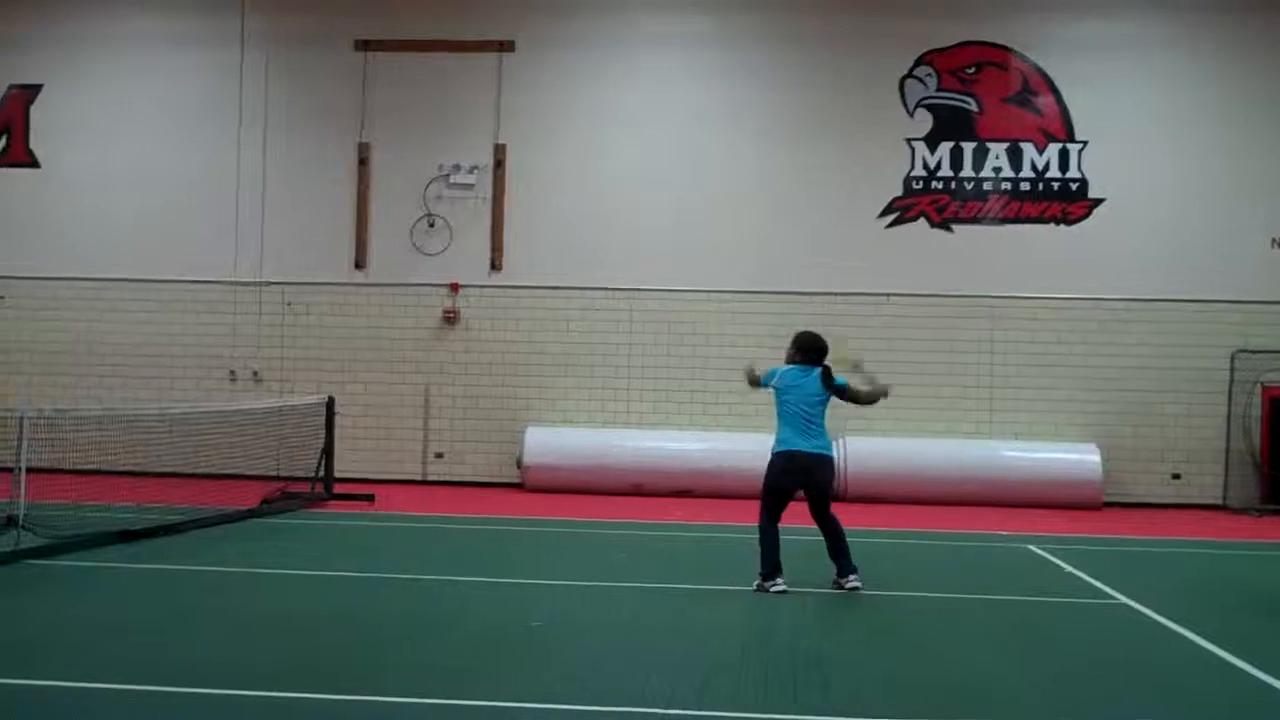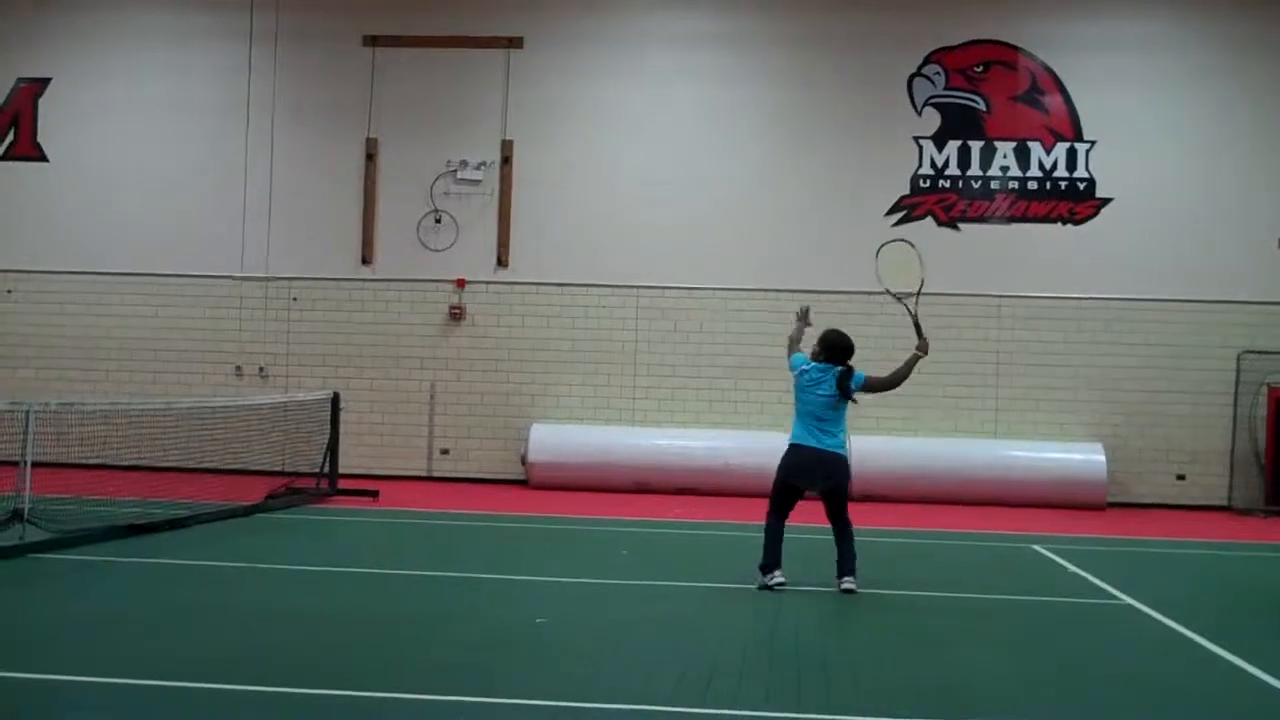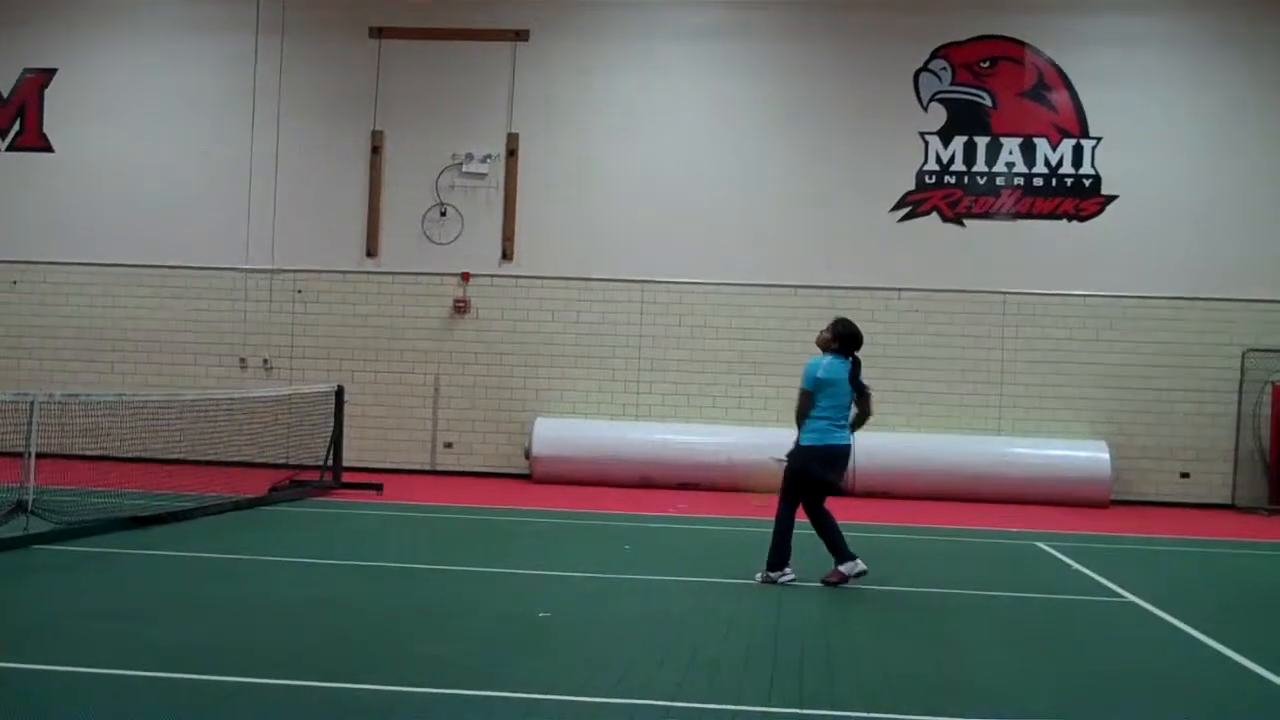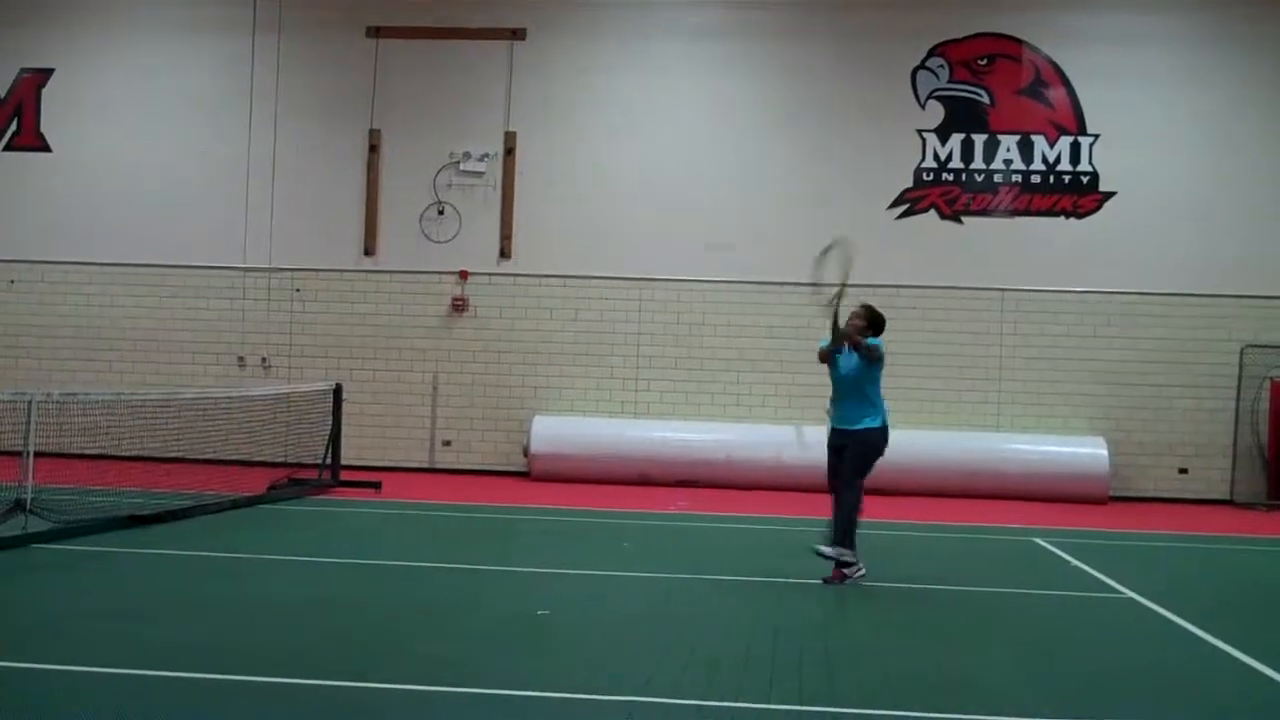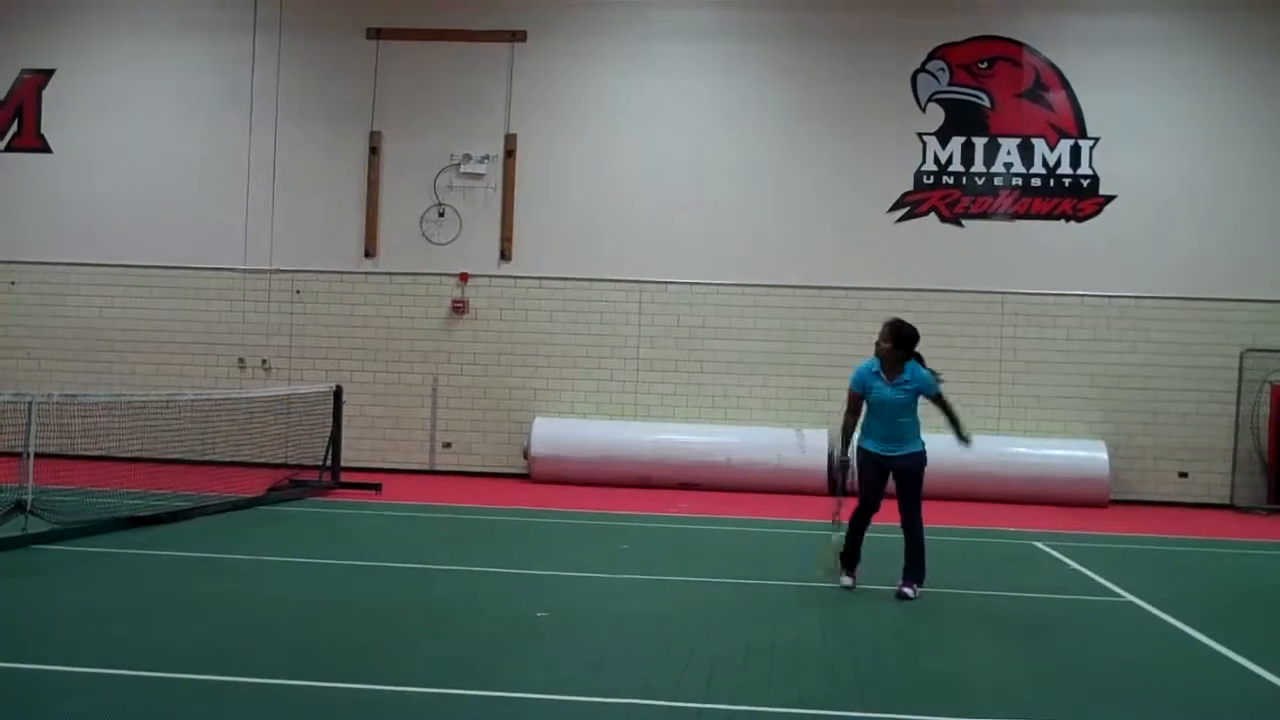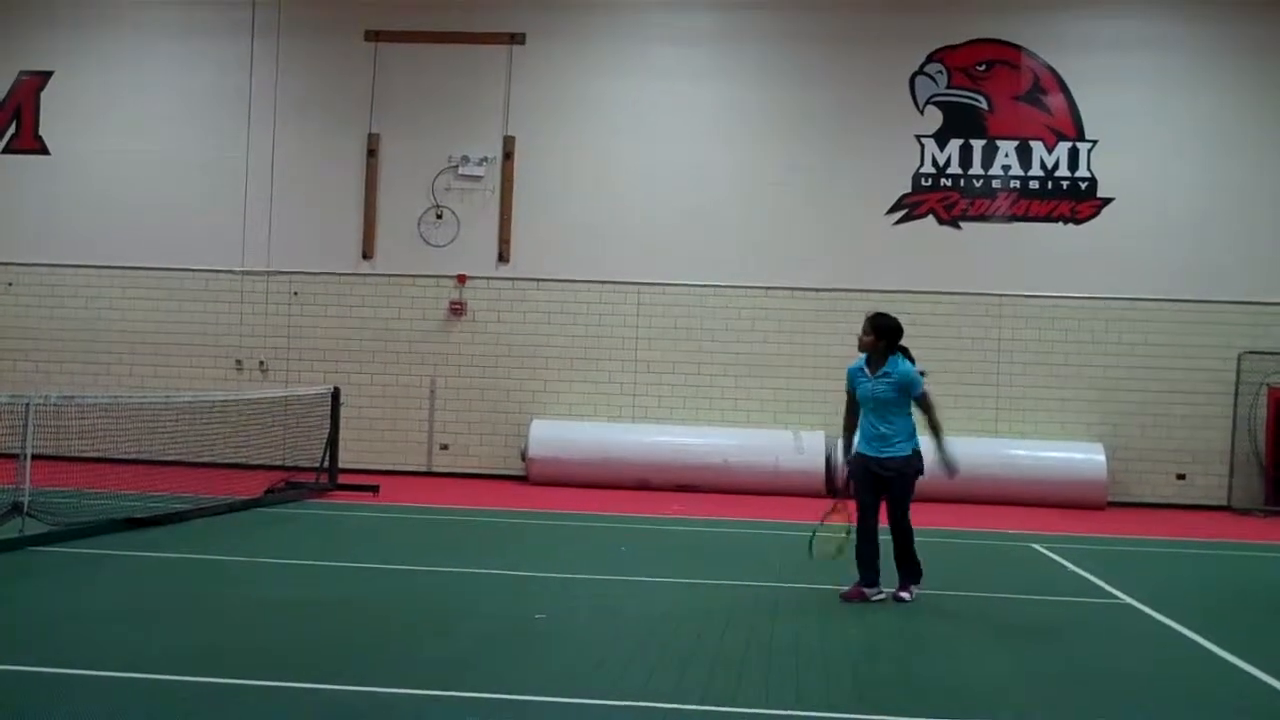
dt=0.4s
person 1, frame 1
left shoulder: (780, 374)
right shoulder: (826, 379)
left elbow: (755, 381)
right elbow: (865, 398)
left wrist: (751, 373)
right wrist: (879, 390)
left hip: (788, 456)
right hip: (821, 459)
left knee: (769, 516)
right knee: (824, 516)
left ankle: (772, 577)
right ankle: (848, 574)
person 1, frame 2
left shoulder: (802, 369)
right shoulder: (848, 379)
left elbow: (792, 344)
right elbow: (891, 382)
left wrist: (800, 323)
right wrist: (917, 355)
left hip: (800, 455)
right hip: (834, 460)
left knee: (777, 513)
right knee: (840, 519)
left ankle: (771, 571)
right ankle: (847, 575)
person 1, frame 3
left shoulder: (818, 367)
right shoulder: (851, 371)
left elbow: (801, 411)
right elbow: (865, 413)
left wrist: (801, 434)
left hip: (813, 447)
right hip: (839, 449)
left knee: (788, 506)
right knee: (815, 506)
left ankle: (778, 568)
right ankle: (847, 561)
person 1, frame 4
left shoulder: (871, 348)
right shoulder: (836, 346)
left elbow: (871, 352)
right elbow: (823, 356)
left wrist: (854, 339)
right wrist: (835, 341)
left hip: (869, 429)
right hip: (840, 429)
left knee: (849, 483)
right knee: (838, 490)
left ankle: (841, 545)
right ankle: (847, 562)
person 1, frame 5
left shoulder: (918, 376)
right shoulder: (864, 372)
left elbow: (942, 404)
right elbow: (852, 413)
left wrist: (959, 432)
right wrist: (844, 452)
left hip: (910, 452)
right hip: (872, 451)
left knee: (910, 516)
right knee: (865, 508)
left ankle: (912, 578)
right ankle: (848, 565)
person 1, frame 6
left shoulder: (904, 372)
right shoulder: (855, 371)
left elbow: (928, 411)
left wrist: (942, 451)
right wrist: (847, 452)
left hip: (901, 456)
right hip: (865, 456)
left knee: (898, 519)
right knee: (865, 518)
left ankle: (910, 580)
right ankle: (868, 584)
